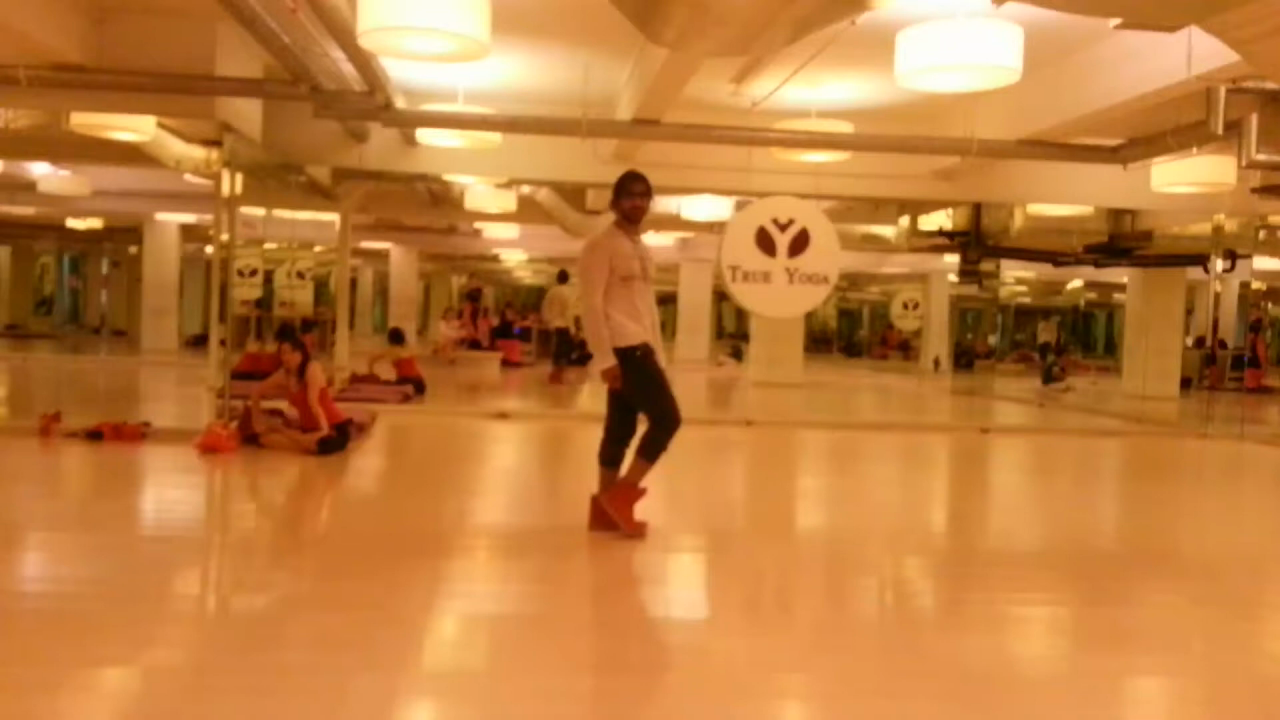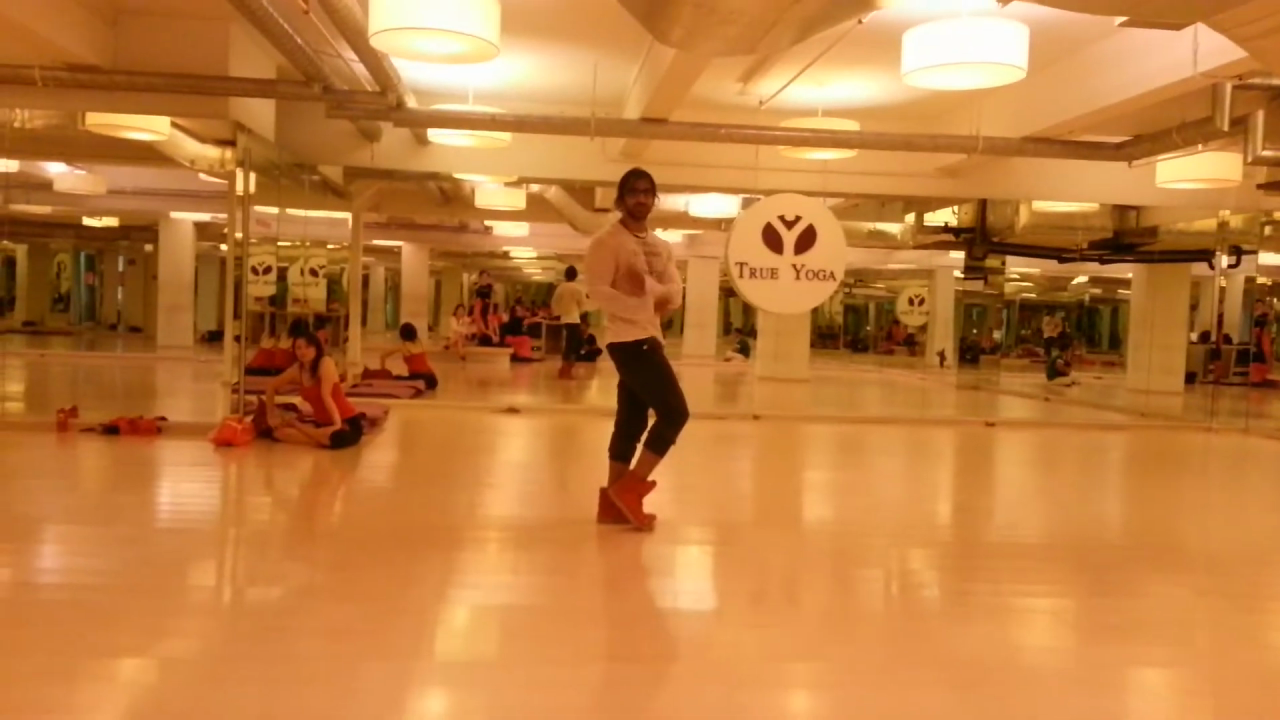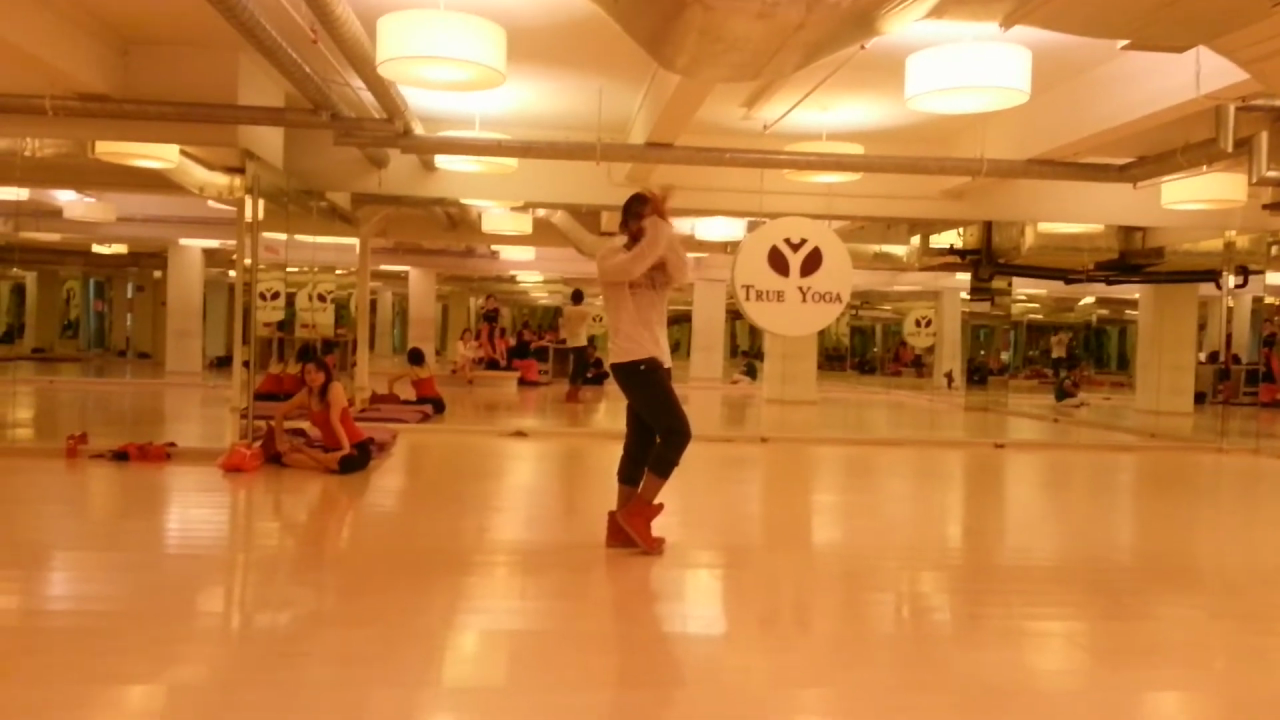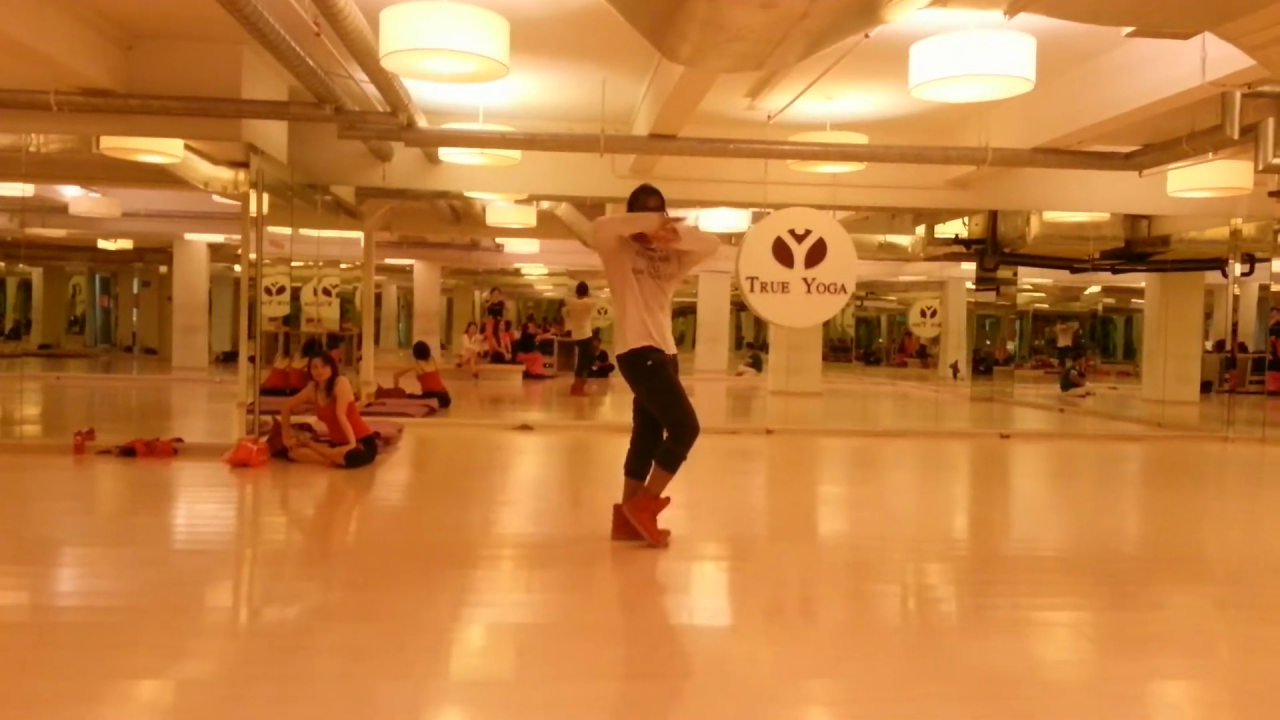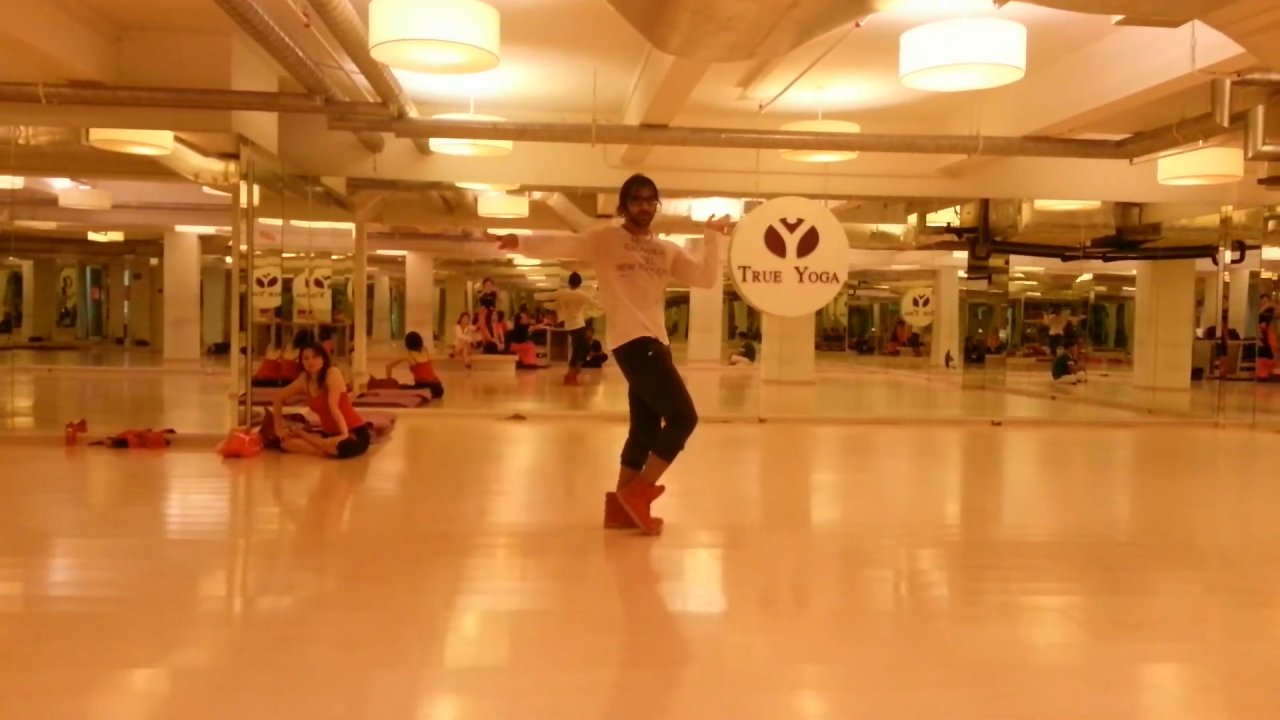
dt=1s
person 1, frame 1
left shoulder: (644, 251)
right shoulder: (601, 244)
right elbow: (592, 304)
left wrist: (658, 356)
right wrist: (604, 358)
left hip: (639, 348)
right hip: (622, 349)
left knee: (621, 427)
right knee: (666, 417)
left ankle: (604, 506)
right ankle: (622, 493)
person 1, frame 2
left shoulder: (660, 246)
right shoulder: (606, 241)
left elbow: (675, 293)
right elbow: (599, 294)
left wrist: (649, 291)
right wrist: (647, 304)
left hip: (647, 340)
right hip: (629, 341)
left knee: (632, 421)
right knee: (674, 411)
left ankle: (613, 500)
right ankle: (630, 486)
person 1, frame 3
left shoulder: (664, 263)
right shoulder: (611, 257)
left elbow: (678, 274)
right elbow: (634, 266)
left wrist: (659, 225)
right wrist: (653, 222)
left hip: (655, 360)
right hip: (631, 361)
left knee: (640, 443)
right knee: (677, 432)
left ankle: (622, 522)
right ankle: (638, 511)
person 1, frame 4
left shoulder: (674, 256)
right shoulder: (618, 249)
left elbow: (708, 245)
right elbow: (602, 229)
left wrist: (673, 234)
right wrist: (649, 225)
left hip: (664, 353)
right hip: (638, 353)
left knee: (648, 437)
right knee: (685, 427)
left ankle: (627, 516)
right ankle: (644, 504)
person 1, frame 5
left shoulder: (666, 250)
right shoulder: (605, 238)
left elbow: (706, 278)
right elbow: (557, 246)
left wrist: (713, 237)
right wrist: (518, 244)
left hip: (655, 344)
right hip: (632, 343)
left knee: (646, 429)
right knee: (682, 417)
left ankle: (620, 504)
right ankle: (638, 493)
